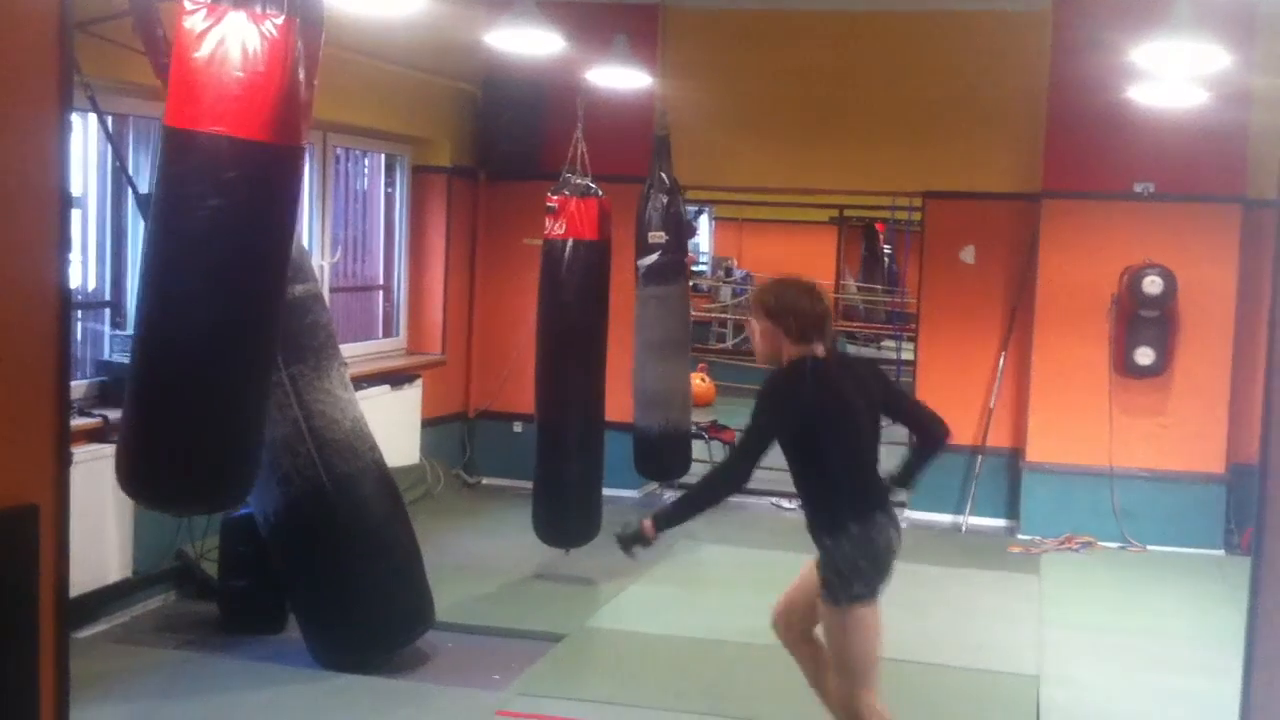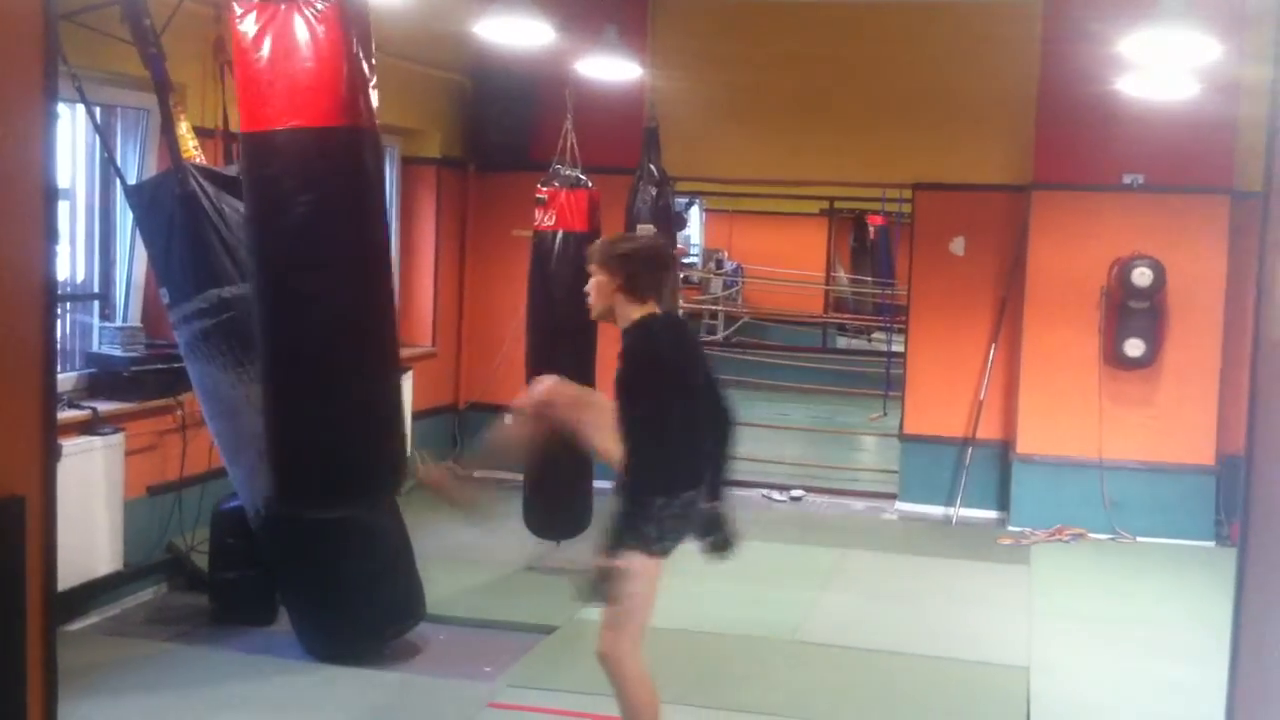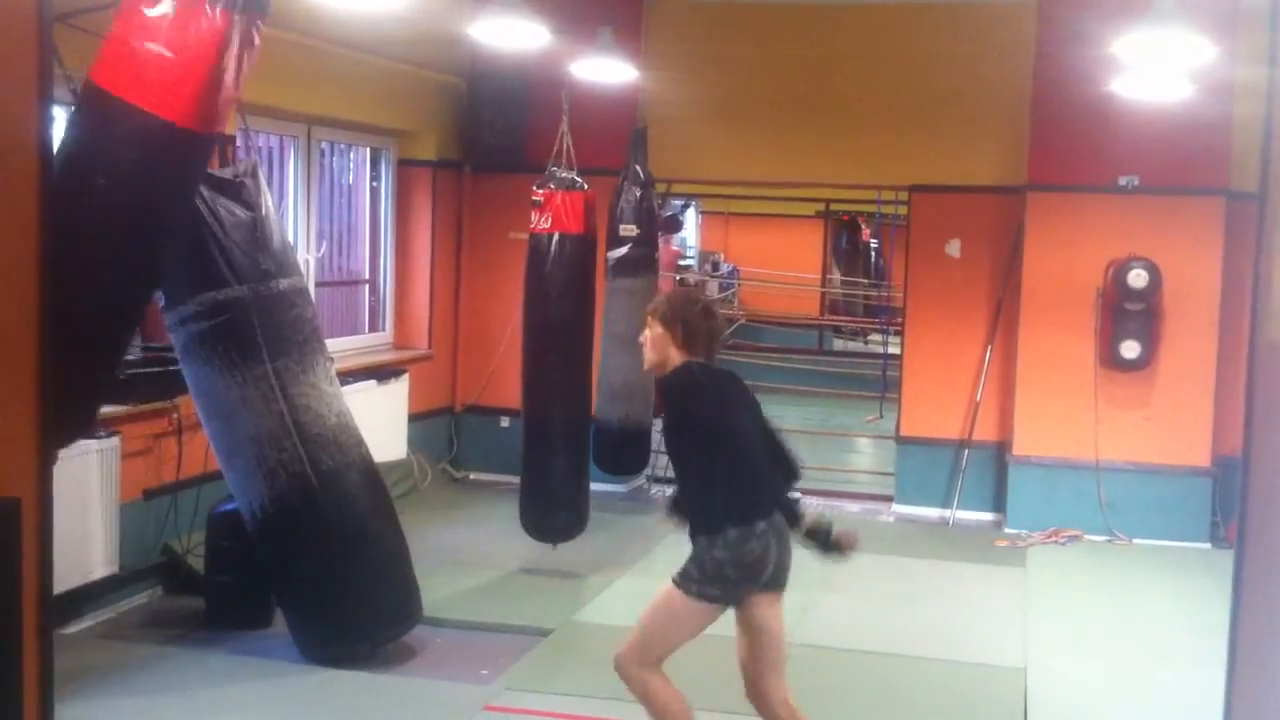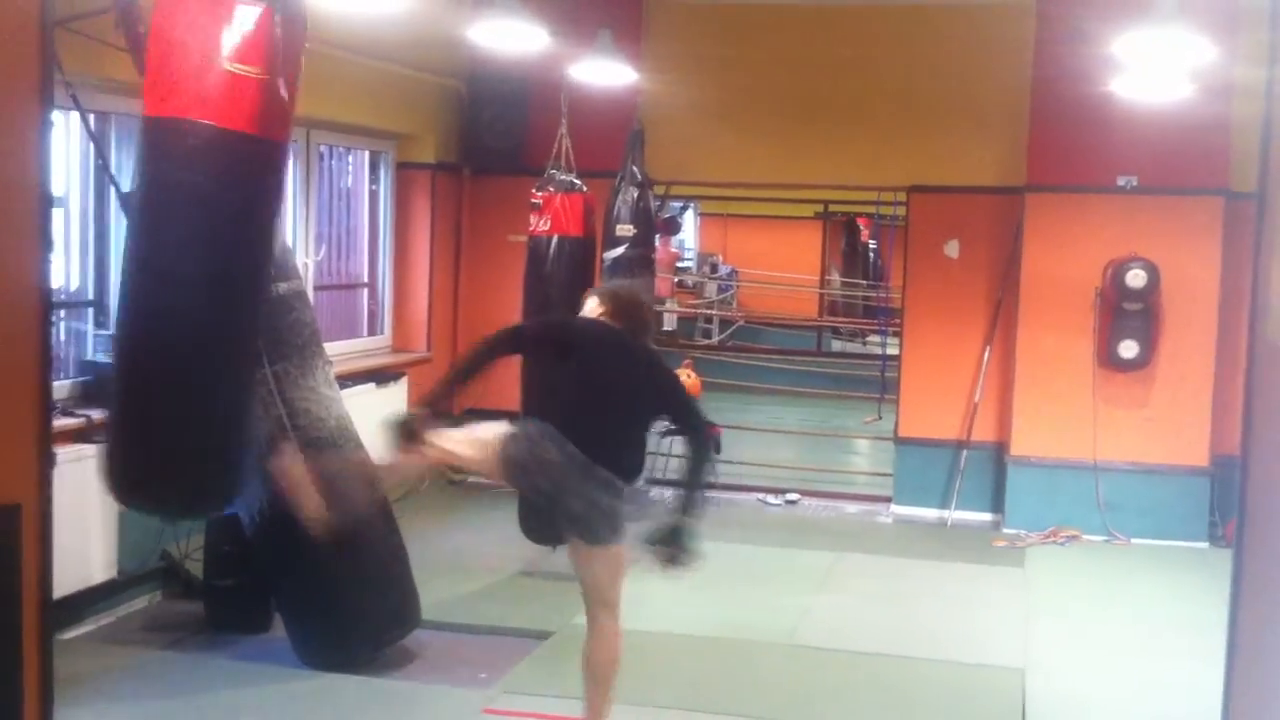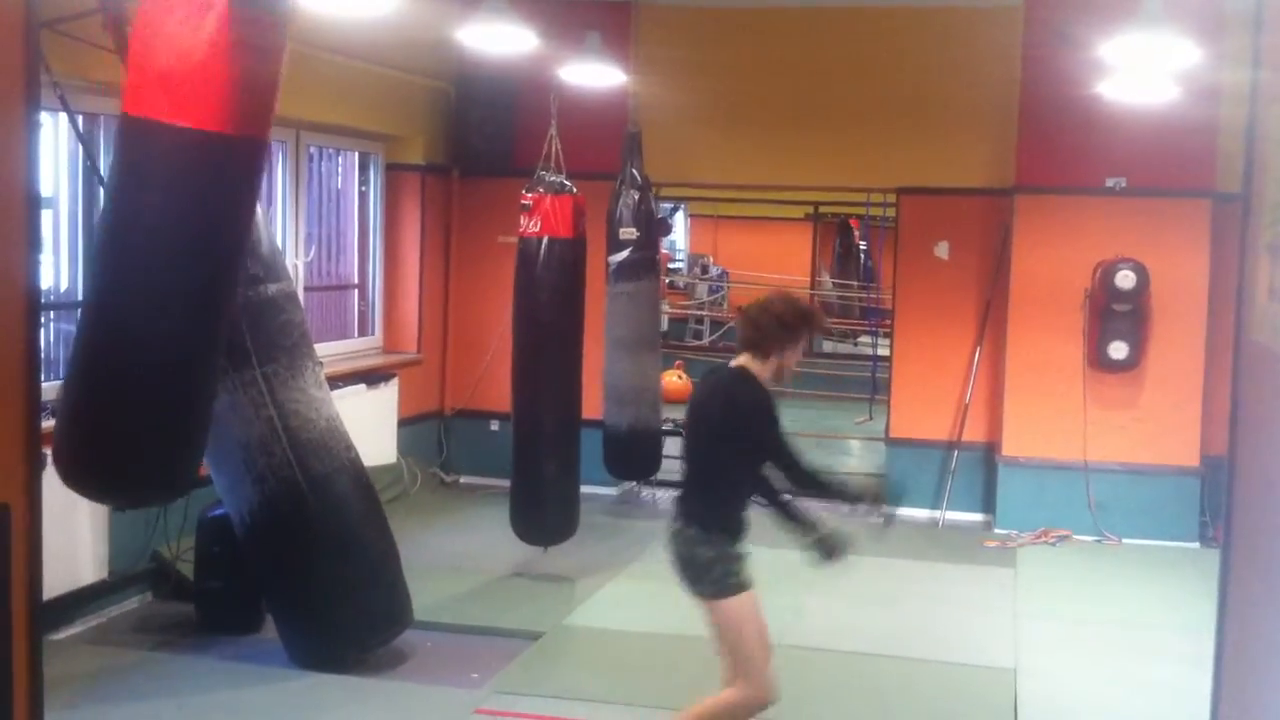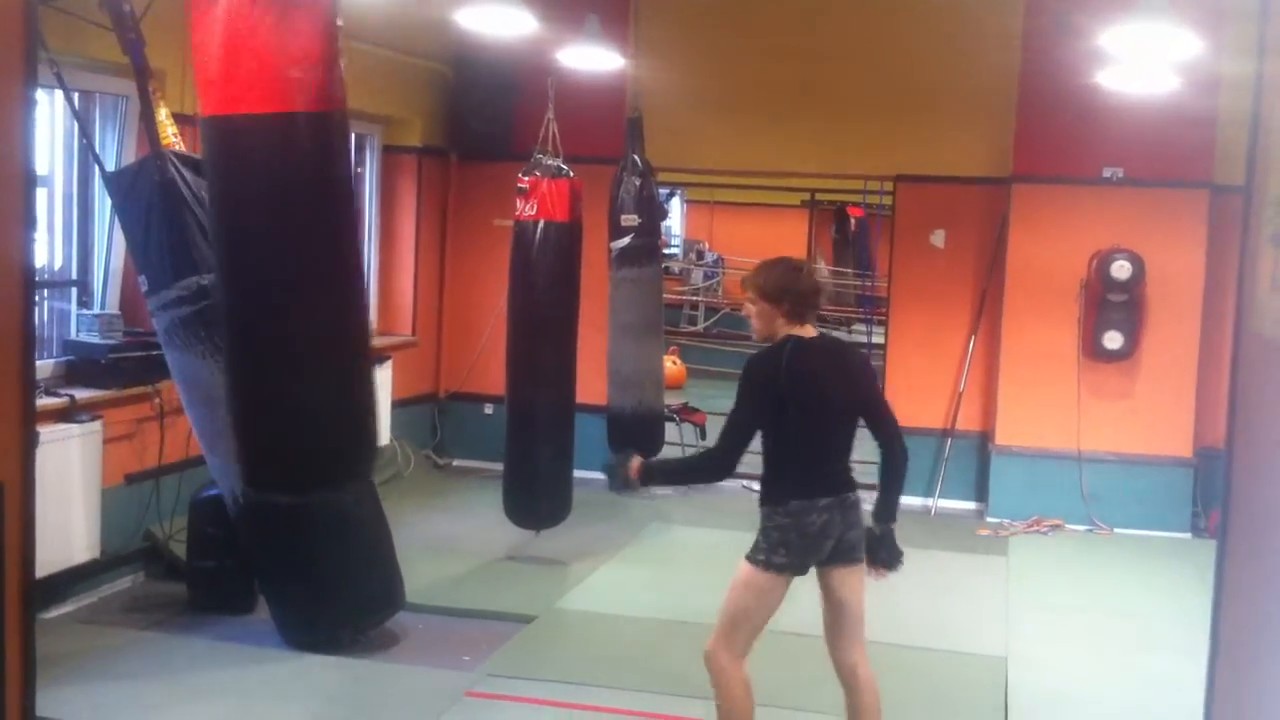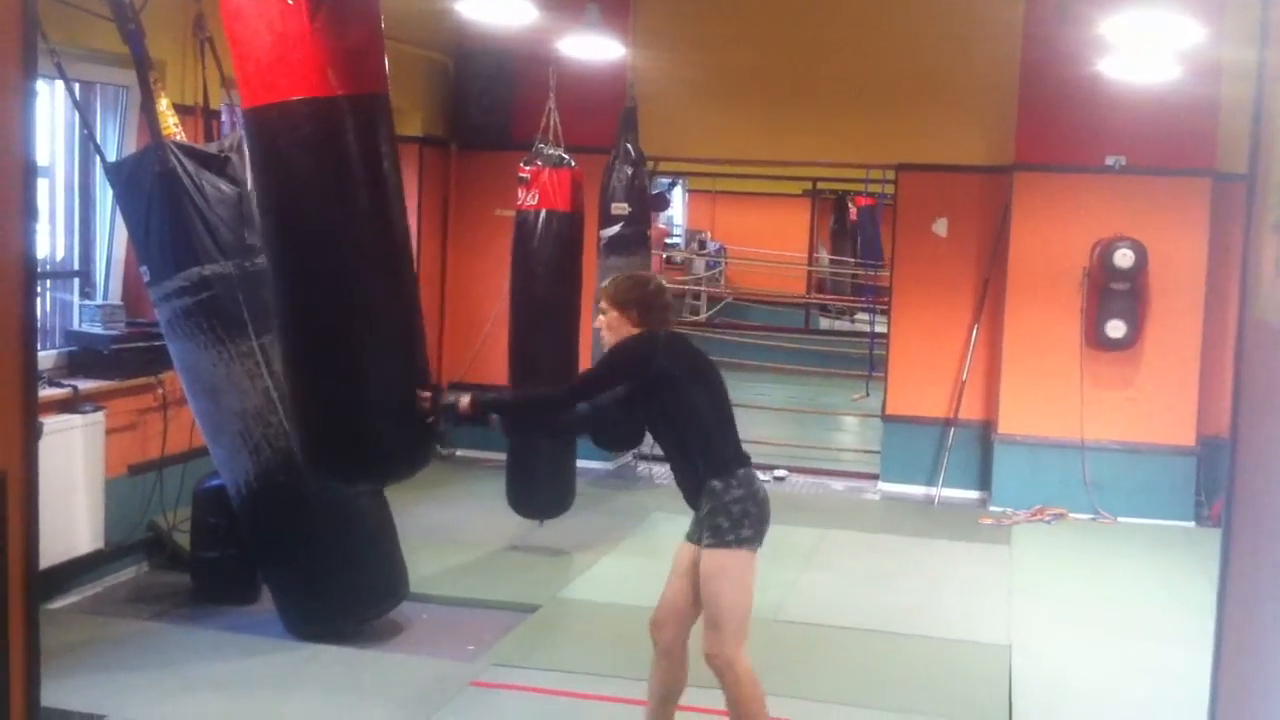
dt=0.7s
person 1, frame 1
left shoulder: (788, 387)
right shoulder: (857, 370)
left elbow: (732, 474)
right elbow: (935, 430)
left wrist: (654, 525)
right wrist: (896, 484)
left hip: (851, 544)
right hip: (877, 528)
right knee: (788, 621)
person 1, frame 2
left shoulder: (645, 346)
right shoulder: (673, 333)
left elbow: (647, 458)
right elbow: (718, 418)
left wrist: (614, 552)
right wrist: (709, 501)
left hip: (662, 506)
left knee: (618, 651)
right knee: (547, 392)
person 1, frame 3
left shoulder: (679, 387)
right shoulder: (726, 385)
left elbow: (745, 455)
right elbow: (783, 466)
left wrist: (801, 524)
left hip: (724, 550)
right hip: (765, 544)
left knee: (633, 663)
person 1, frame 4
left shoulder: (578, 331)
right shoulder: (660, 374)
left elbow: (501, 342)
right elbow: (699, 439)
left wrist: (428, 405)
right wrist: (682, 518)
left hip: (539, 448)
right hip: (596, 495)
left knee: (434, 442)
right knee: (605, 615)
person 1, frame 5
left shoulder: (720, 381)
right shoulder: (749, 400)
right elbow: (798, 477)
left wrist: (804, 523)
right wrist: (856, 499)
left hip: (696, 534)
right hip: (710, 546)
left knee: (748, 667)
person 1, frame 6
left shoulder: (767, 367)
right shoulder: (853, 362)
left elbow: (721, 463)
right elbow: (894, 447)
left wrist: (642, 471)
right wrist: (884, 521)
left hip: (789, 520)
right hip: (844, 516)
left knee: (724, 654)
right knee: (851, 657)
person 1, frame 7
left shoulder: (649, 351)
right shoulder: (647, 376)
left elbow: (562, 399)
right elbow: (578, 410)
left wrist: (474, 403)
right wrist: (494, 410)
left hip: (731, 501)
right hip: (713, 506)
left knee: (723, 652)
right knee: (667, 630)
